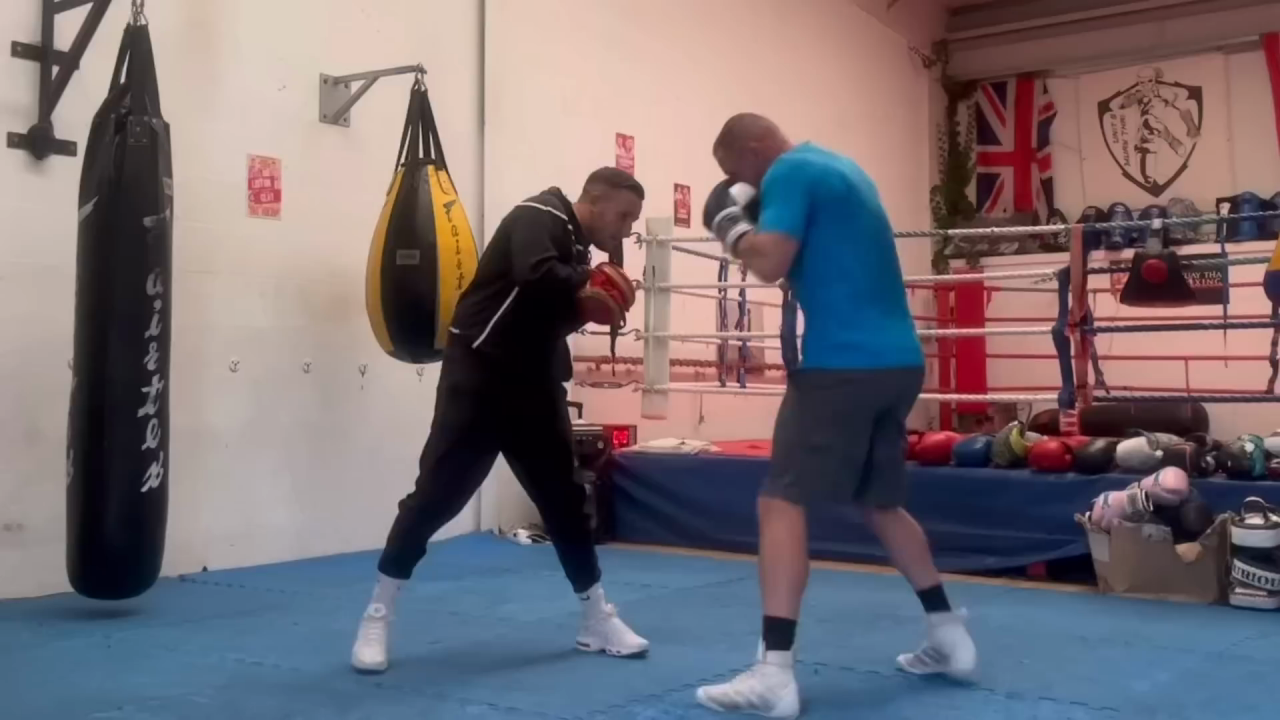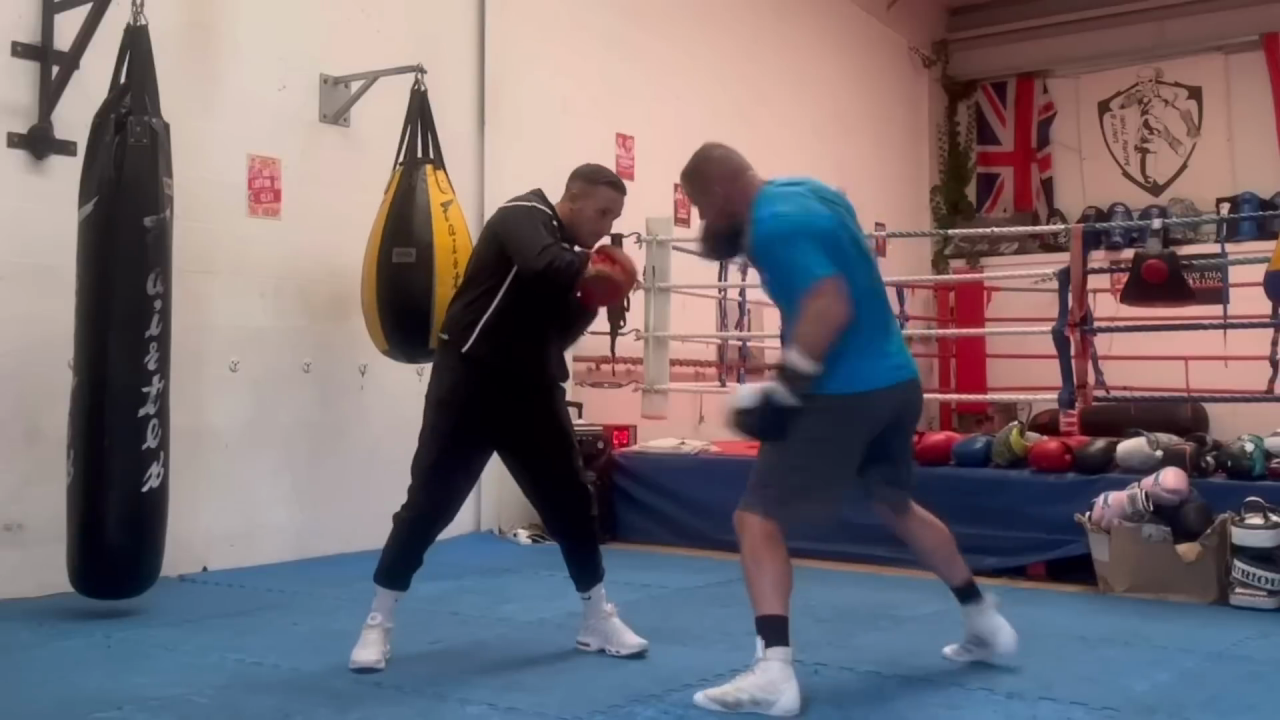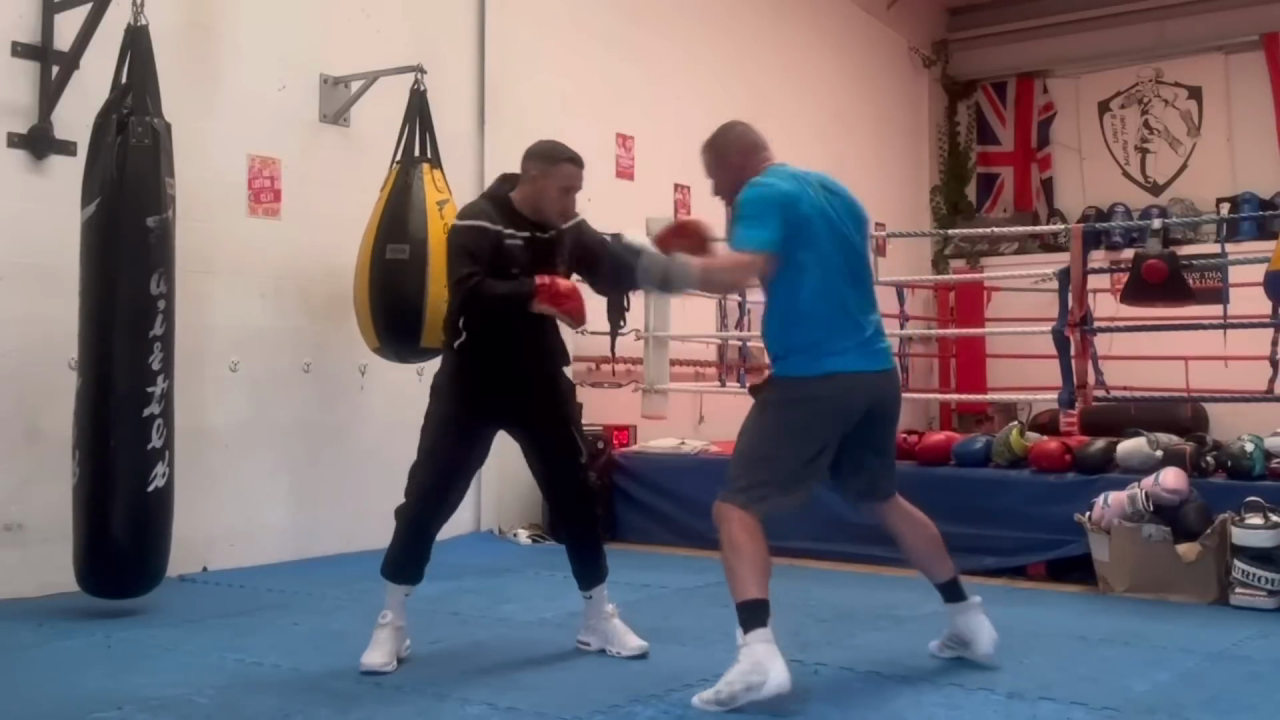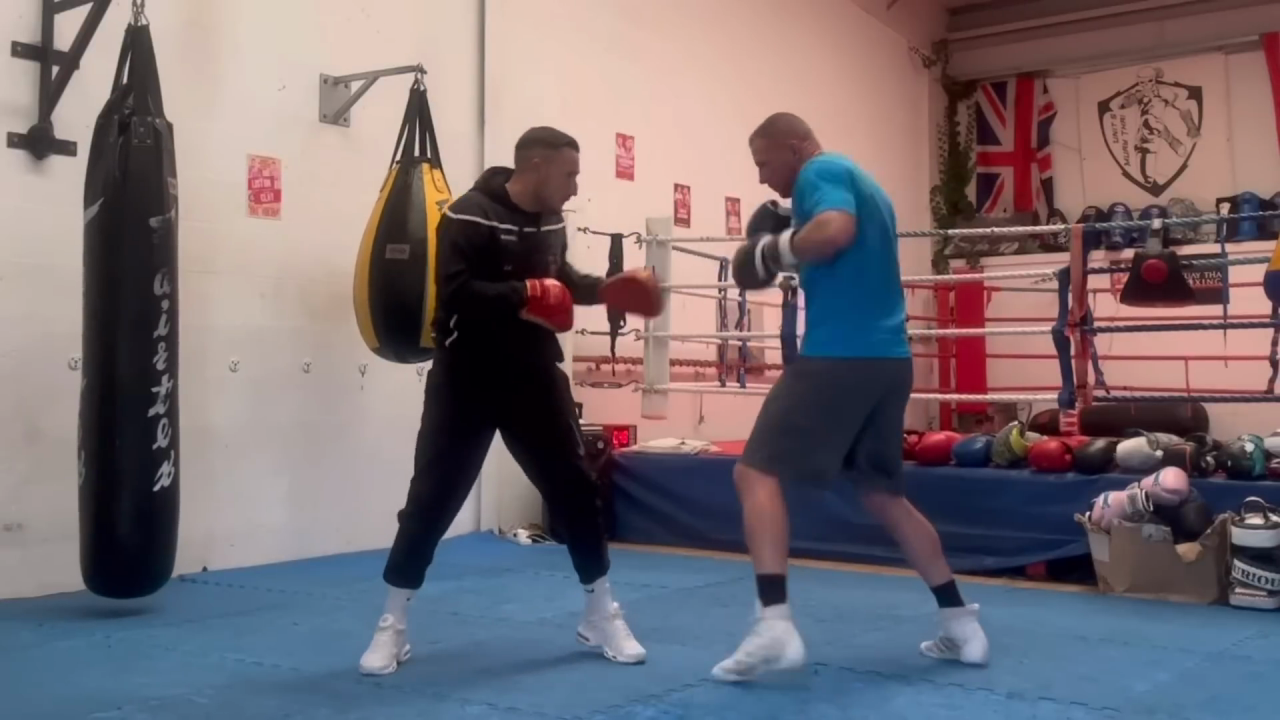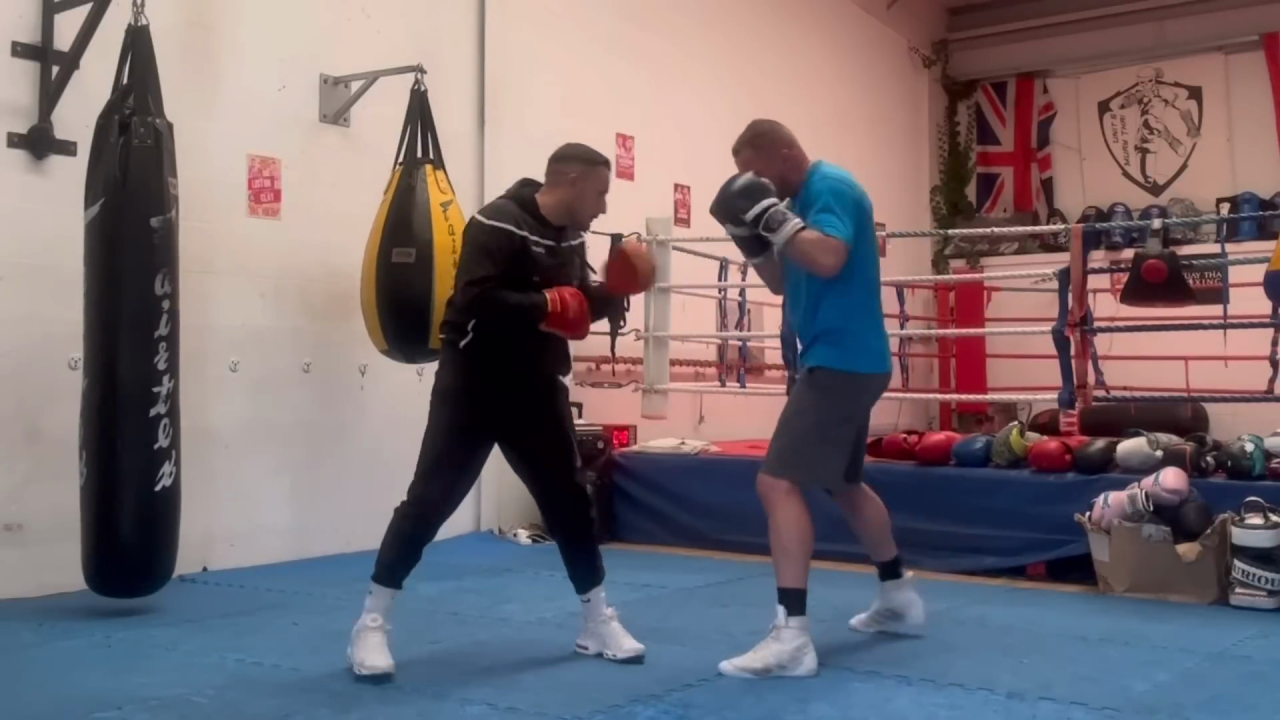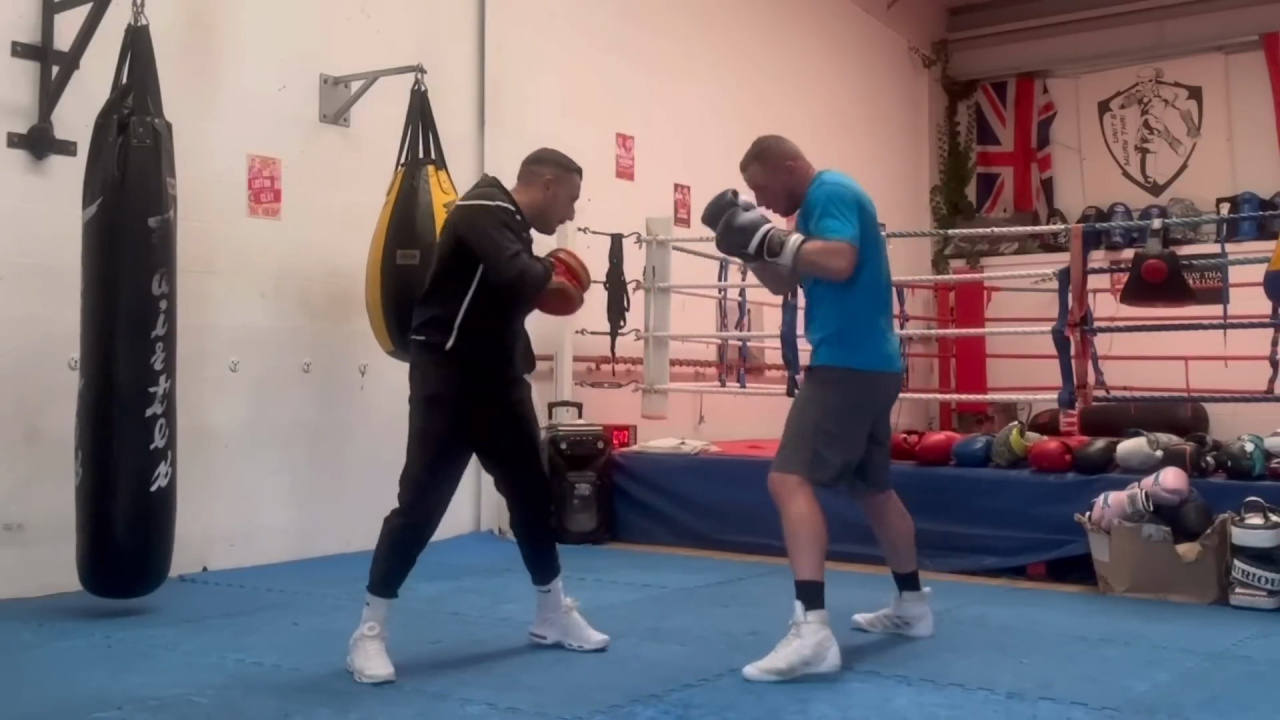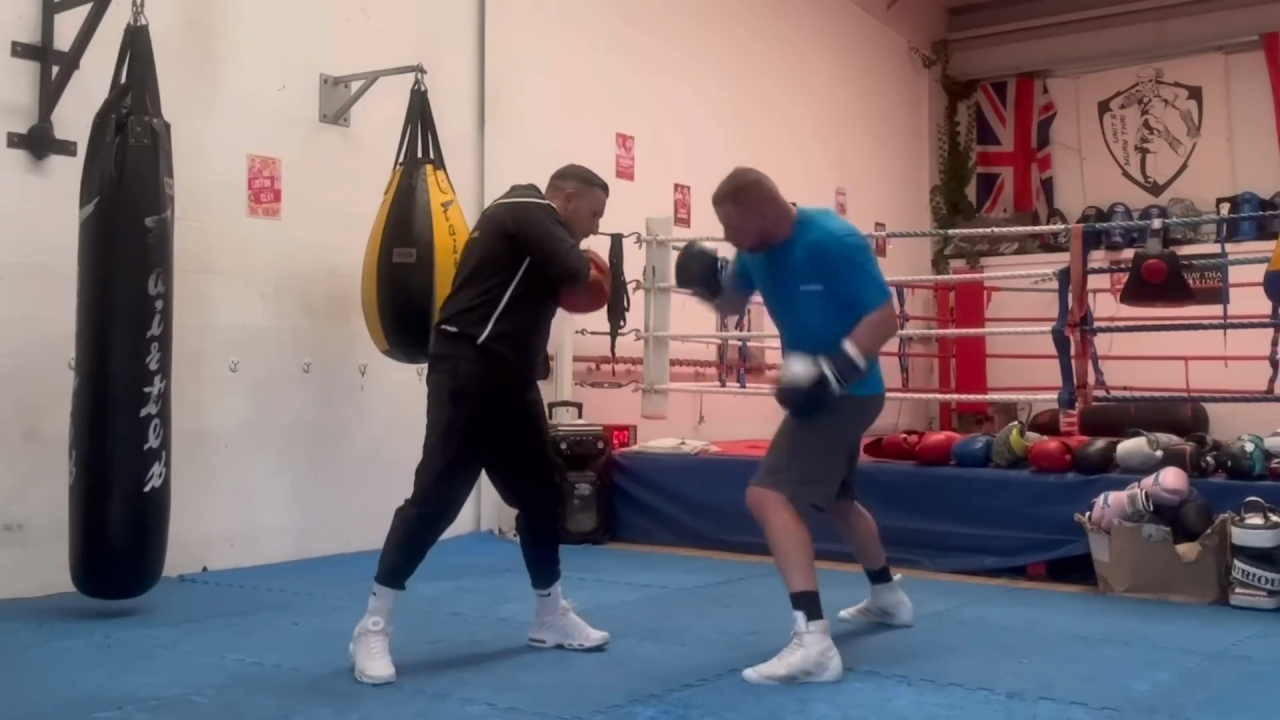
dt=0.4s
person 1, frame 1
left shoulder: (789, 172)
right shoulder: (839, 169)
left elbow: (770, 263)
left wrist: (729, 221)
right wrist: (747, 214)
left hip: (843, 365)
right hip: (901, 360)
left knee: (781, 502)
right knee: (881, 503)
right ankle: (947, 633)
person 1, frame 2
left shoulder: (768, 225)
right shoulder: (808, 194)
left elbow: (832, 308)
left wrist: (784, 385)
right wrist: (732, 245)
left hip: (843, 392)
right hip: (898, 380)
left knee: (758, 518)
right knee: (894, 508)
left ankle: (774, 671)
right ankle: (985, 621)
person 1, frame 3
left shoulder: (763, 195)
right shoulder: (837, 193)
left elbow: (746, 271)
left wrist: (664, 270)
left hip: (809, 379)
right hip: (875, 372)
left knee: (738, 508)
right knee: (883, 497)
left ankle: (760, 654)
right ankle: (968, 618)
person 1, frame 4
left shoulder: (822, 175)
right shoulder: (863, 186)
left elbow: (835, 231)
left wrist: (776, 248)
right wrist: (782, 256)
left hip: (838, 358)
right hip: (887, 357)
left knee: (756, 473)
right knee: (884, 494)
left ankle: (773, 624)
right ankle: (960, 623)
person 1, frame 5
left shoulder: (832, 187)
right shoulder: (805, 197)
left elbow: (827, 260)
right elbow: (778, 279)
left wrist: (768, 211)
right wrist: (746, 232)
left hip: (841, 362)
right hip: (848, 362)
left knee: (778, 483)
right knee: (844, 482)
left ankle: (791, 637)
right ankle: (899, 593)
person 1, frame 6
left shoulder: (834, 193)
right shoulder: (816, 203)
left elbow: (838, 264)
right elbow: (786, 283)
left wrist: (770, 235)
right wrist: (749, 244)
left hip: (851, 363)
right hip: (868, 364)
left knee: (790, 480)
right knee: (873, 488)
left ankle: (812, 632)
right ankle: (912, 604)
person 1, frame 7
left shoulder: (830, 239)
right shoulder: (763, 252)
left elbow: (884, 317)
right elbow: (731, 301)
left wrist: (833, 369)
right wrist: (704, 276)
left hip: (841, 395)
right hip: (836, 394)
left knee: (768, 498)
right knee: (834, 496)
left ankle: (813, 642)
right ankle: (888, 596)
person 2, frame 1
left shoulder: (575, 247)
right shoulder: (539, 218)
right elbow: (537, 279)
left wrist: (588, 303)
right wrist: (587, 284)
left hip: (534, 384)
right hip: (479, 375)
left knee: (565, 499)
right knee: (438, 492)
left ankle: (597, 619)
right ankle: (377, 617)
person 2, frame 2
left shoulder: (570, 257)
right shoulder: (523, 218)
right elbow: (543, 267)
left wrist: (588, 302)
right wrist: (591, 268)
left hip: (532, 389)
right hip: (471, 381)
left knee: (571, 500)
right knee: (430, 503)
left ankle: (598, 619)
right ankle: (378, 625)
person 2, frame 3
left shoulder: (565, 227)
right shoulder: (476, 224)
left elbow: (610, 270)
right elbow: (471, 294)
right wrist: (532, 294)
left hip: (540, 376)
right hip: (472, 378)
left knee: (575, 495)
right knee: (429, 495)
left ankle: (599, 618)
right ankle: (391, 625)
person 2, frame 4
left shoulder: (548, 221)
right shoulder: (470, 216)
right elbow: (453, 293)
left wrist: (611, 289)
right wrist: (524, 295)
left hip: (535, 373)
right hip: (466, 376)
left knee: (575, 489)
right knee: (432, 501)
left ankle: (602, 616)
right ankle: (391, 628)
person 2, frame 5
left shoulder: (568, 238)
right shoulder: (498, 223)
left elbow: (580, 306)
right elbow: (480, 298)
left wrist: (609, 291)
right wrist: (547, 306)
left hip: (536, 383)
right hip: (474, 380)
left knee: (568, 499)
right knee: (431, 498)
left ankle: (598, 623)
right ankle: (371, 624)
person 2, frame 6
left shoulder: (510, 223)
right shoulder: (483, 212)
right elbow: (513, 276)
left wrist: (542, 282)
right wrist: (549, 274)
left hip: (498, 377)
right hip: (449, 376)
left knee: (532, 492)
right knee: (422, 501)
left ankle: (553, 613)
right ankle: (369, 632)
person 2, frame 7
left shoulder: (532, 234)
right shoulder: (527, 211)
right elbow: (569, 267)
left wrist: (567, 289)
right wrist: (585, 271)
left hip: (511, 378)
right hip: (468, 371)
left knee: (541, 495)
right knee: (437, 496)
left ankle: (552, 615)
right ankle: (373, 627)
